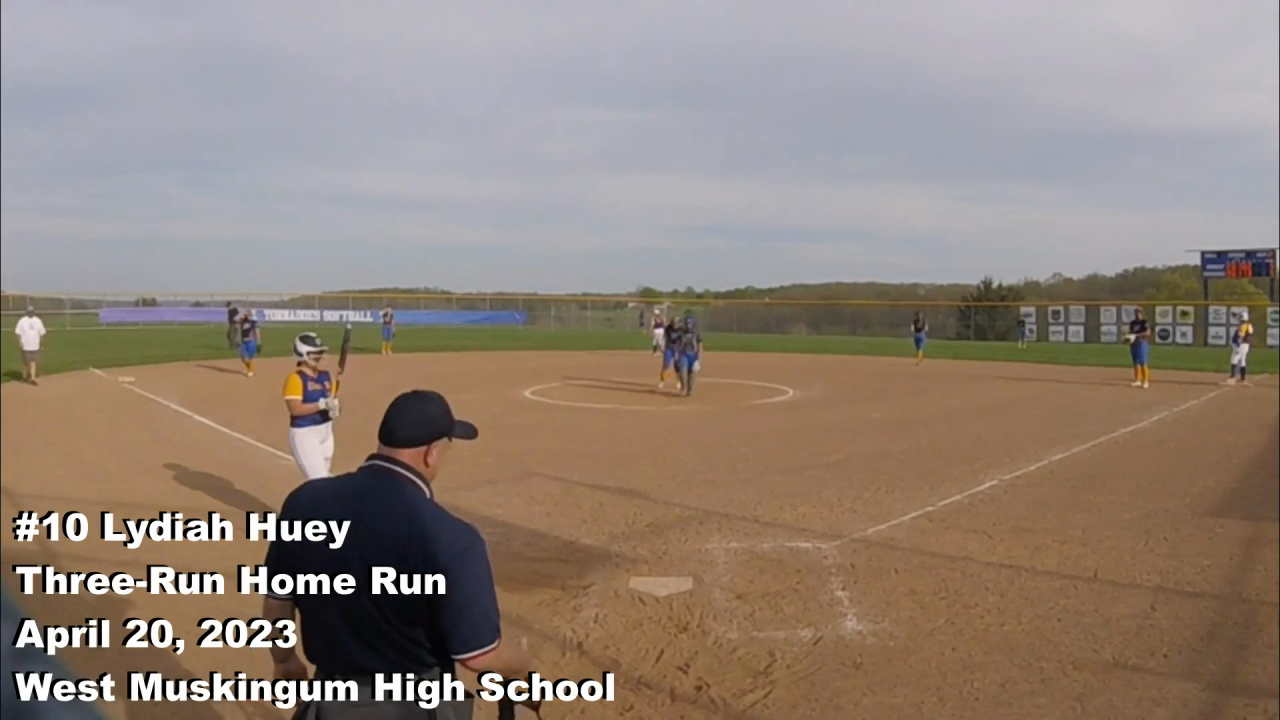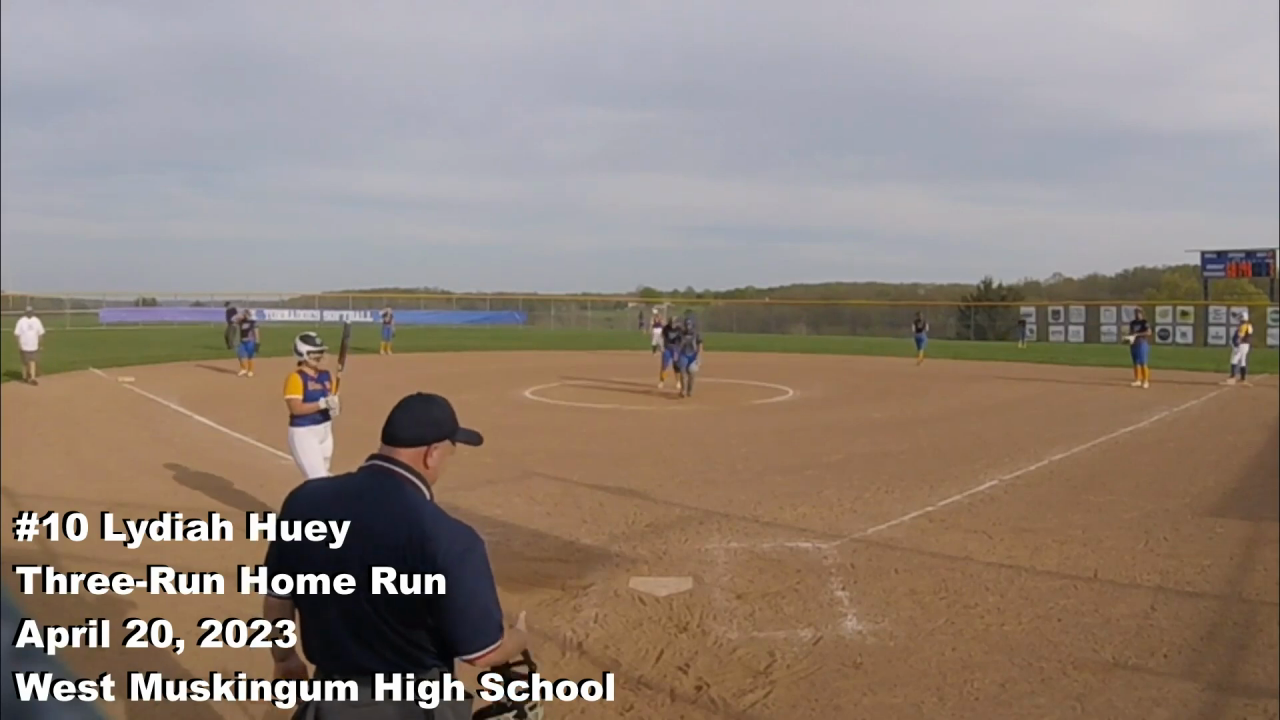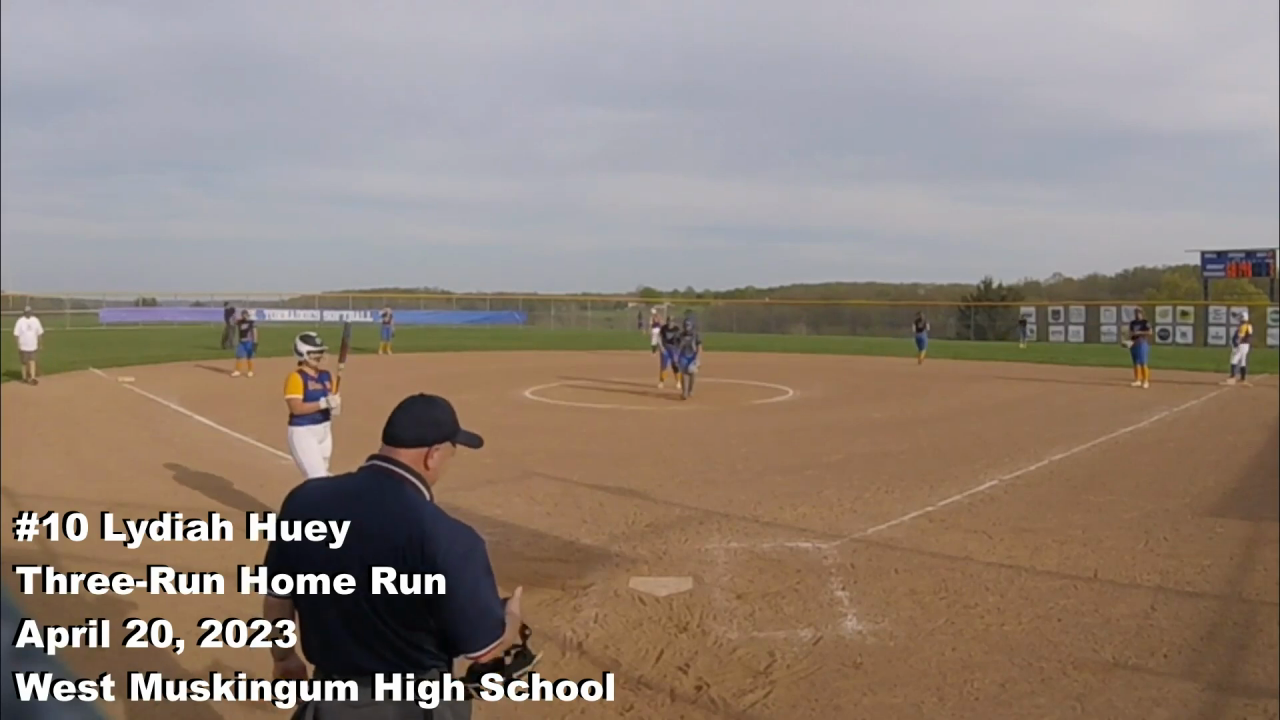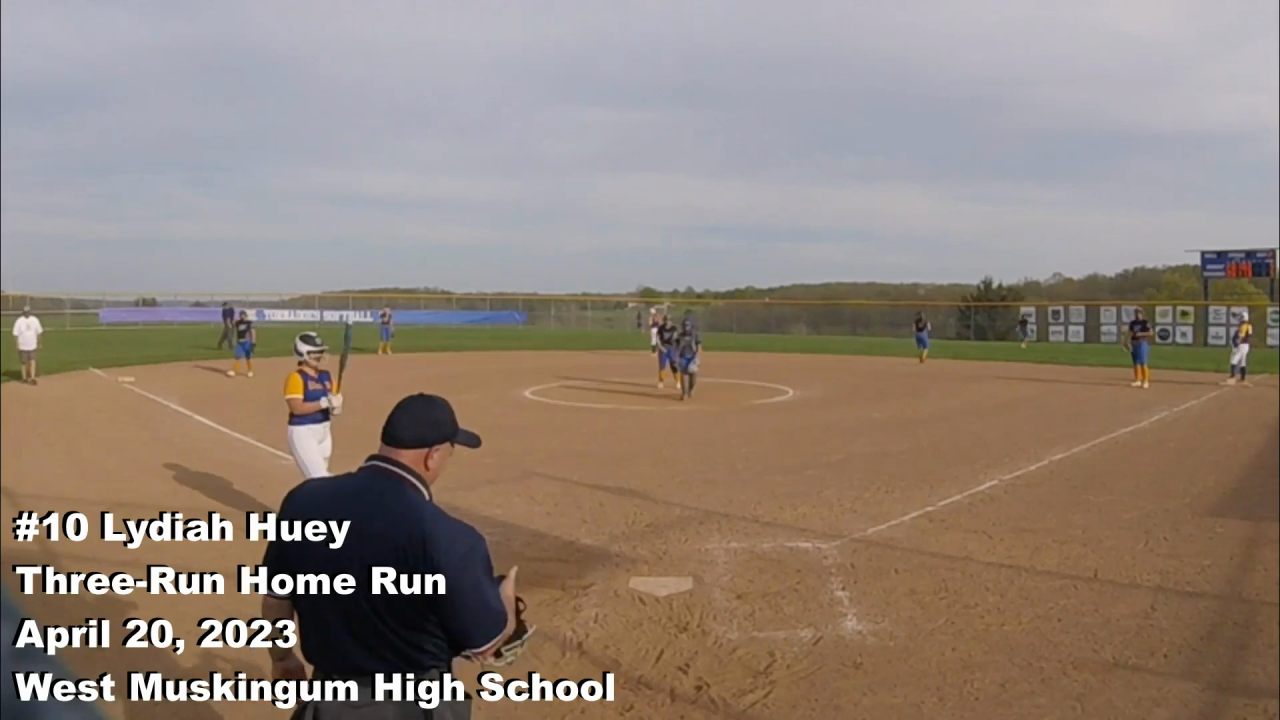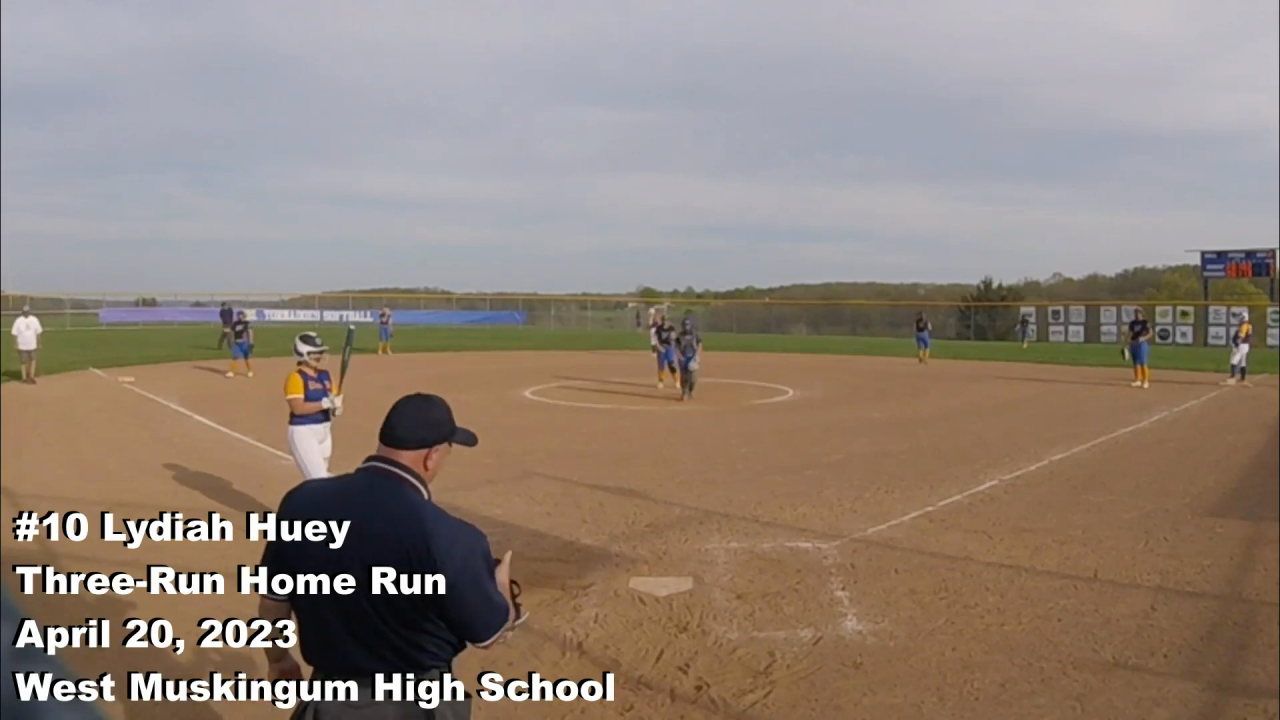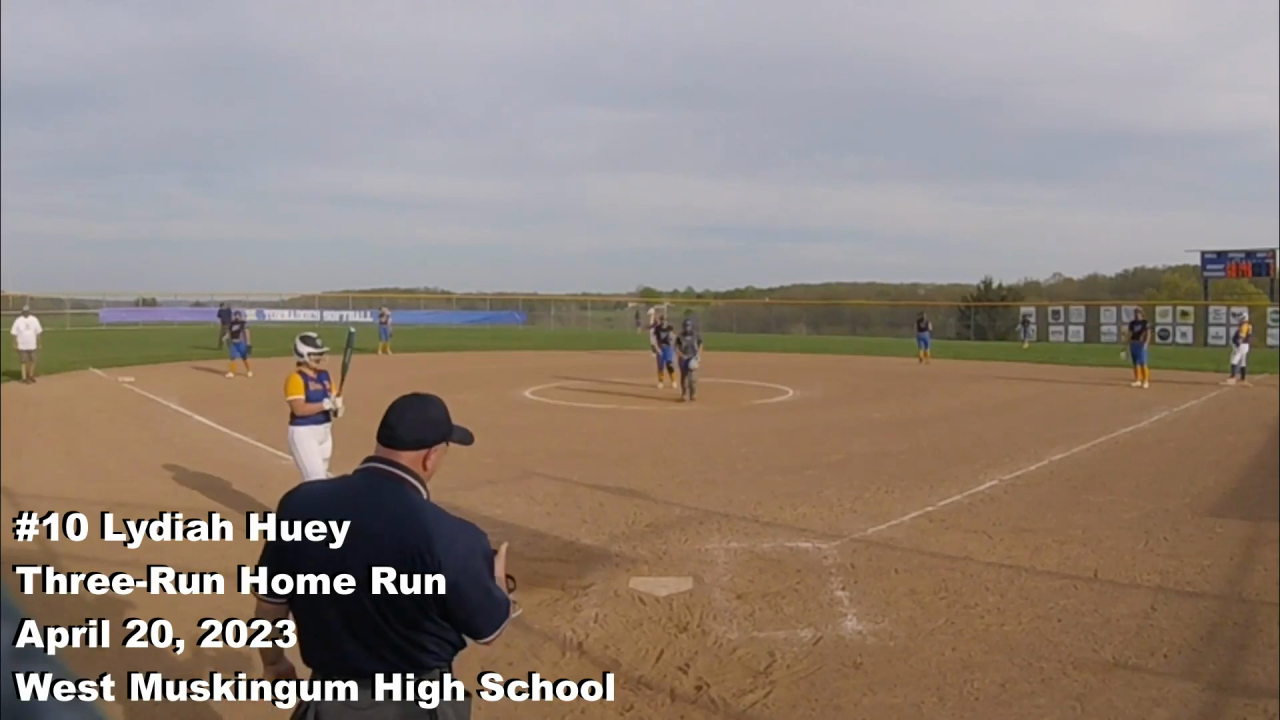
dt=0.1s
person 1, frame 1
left shoulder: (305, 502)
right shoulder: (449, 537)
left elbow: (278, 600)
right elbow: (477, 655)
left wrist: (283, 657)
right wrist: (521, 664)
person 1, frame 2
left shoulder: (306, 502)
right shoulder: (448, 539)
left elbow: (278, 598)
right elbow: (481, 651)
left wrist: (283, 655)
right wrist: (517, 641)
person 1, frame 3
left shoulder: (305, 502)
right shoulder: (448, 539)
left elbow: (277, 598)
right elbow: (483, 648)
left wrist: (282, 655)
right wrist: (514, 620)
person 1, frame 4
left shoulder: (305, 502)
right shoulder: (449, 538)
left elbow: (276, 597)
right elbow: (485, 641)
left wrist: (281, 656)
right wrist: (507, 602)
person 1, frame 5
left shoulder: (302, 503)
right shoulder: (450, 537)
left elbow: (274, 599)
right elbow: (489, 634)
left wrist: (278, 657)
right wrist: (502, 588)
person 1, frame 6
left shoulder: (301, 505)
right shoulder: (451, 537)
left elbow: (270, 603)
right elbow: (488, 629)
left wrist: (272, 661)
right wrist: (496, 580)
